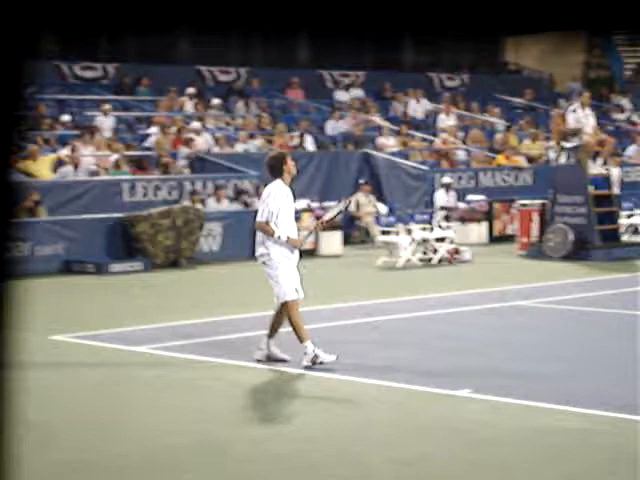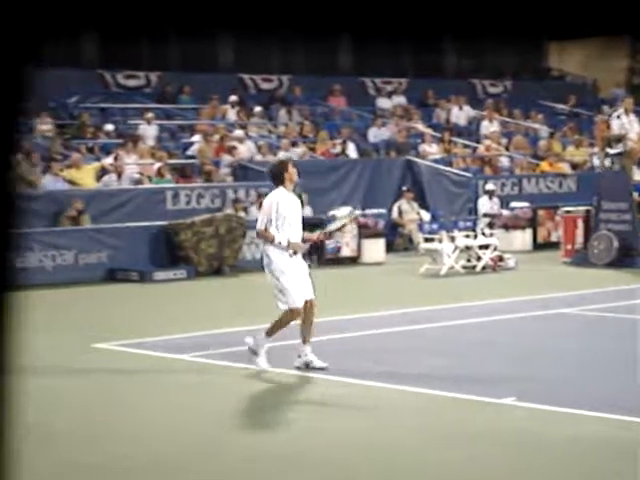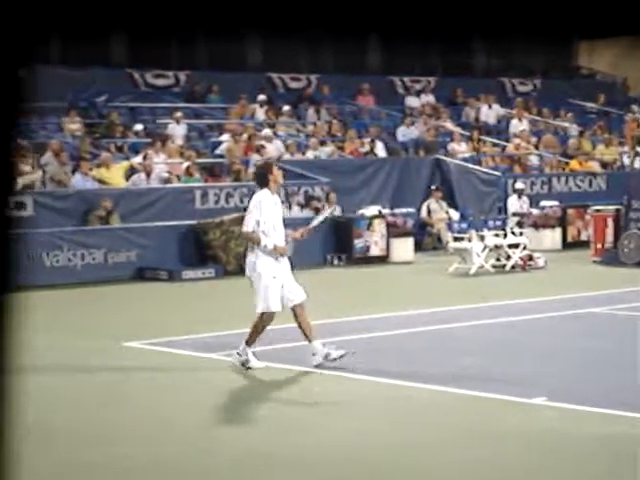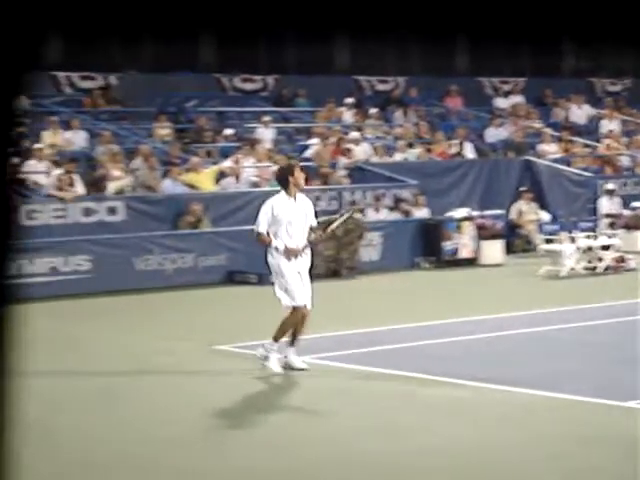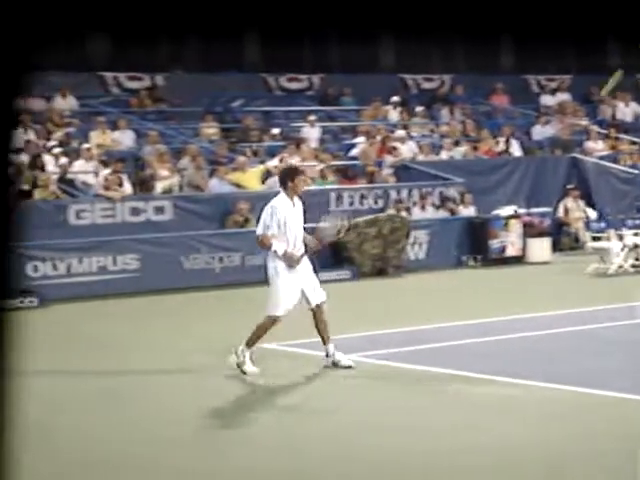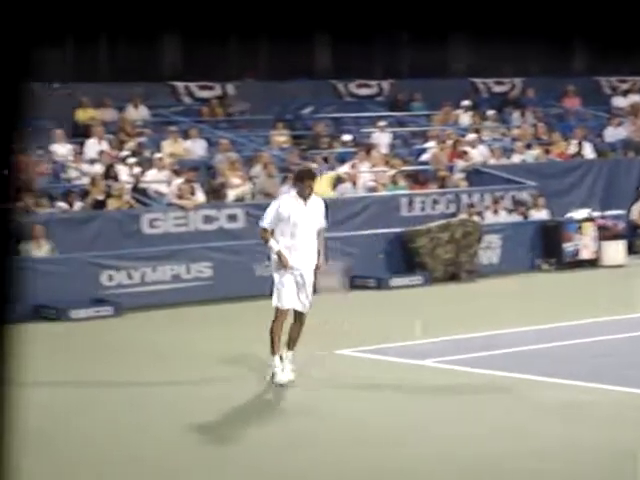
dt=0.3s
person 1, frame 1
left shoulder: (286, 191)
right shoulder: (273, 191)
right elbow: (260, 225)
right wrist: (287, 239)
left hip: (286, 255)
right hip: (275, 255)
left knee: (287, 303)
right knee: (290, 302)
left ankle: (267, 347)
right ankle: (311, 352)
person 1, frame 2
left shoulder: (293, 200)
right shoulder: (274, 199)
right elbow: (261, 232)
left wrist: (309, 237)
right wrist: (288, 244)
left hip: (294, 260)
right hip: (279, 262)
left knee: (309, 304)
right knee: (295, 309)
left ankle: (306, 354)
right ankle: (259, 343)
person 1, frame 3
left shoulder: (274, 200)
right shoulder: (260, 202)
right elbow: (247, 234)
left wrist: (292, 235)
right wrist: (272, 246)
left hip: (279, 264)
right hip: (263, 265)
left knee: (298, 305)
right knee: (268, 312)
left ankle: (318, 350)
right ankle: (244, 352)
person 1, frame 4
left shoulder: (305, 202)
right shoulder: (272, 204)
left elbow: (311, 229)
right elbow: (260, 235)
left wrist: (315, 237)
right wrist: (283, 248)
left hip: (301, 262)
right hip: (283, 263)
left knee: (302, 310)
right knee: (300, 310)
left ankle: (289, 353)
right ankle: (270, 349)
person 1, frame 5
left shoulder: (297, 203)
right shoulder: (275, 207)
right elbow: (262, 238)
left wrist: (310, 240)
right wrist: (285, 253)
left hip: (302, 264)
right hip: (282, 268)
left knee: (318, 306)
right knee: (274, 316)
left ankle: (331, 353)
right ankle: (243, 352)
person 1, frame 6
left shoulder: (318, 203)
right shoulder: (282, 204)
right elbow: (265, 232)
left wrist: (320, 255)
right wrist: (279, 253)
left hip: (307, 266)
right hip: (286, 266)
left knee: (301, 315)
right knee: (281, 313)
left ankle: (286, 359)
right ankle: (276, 364)
